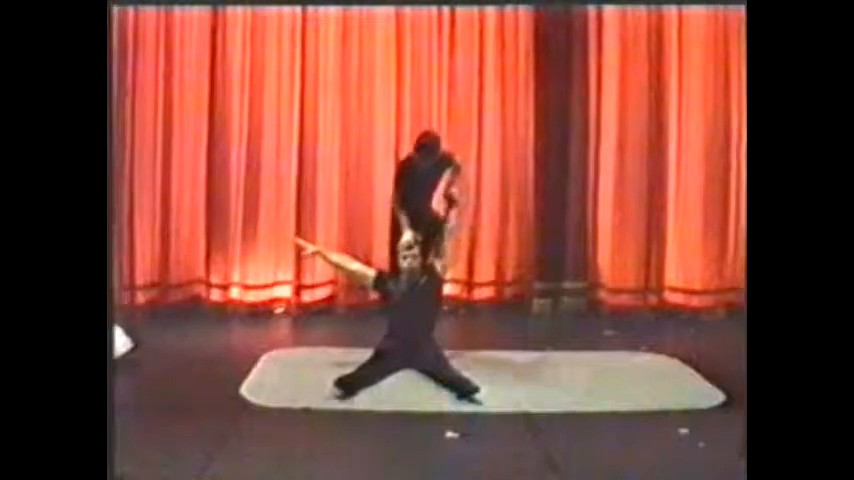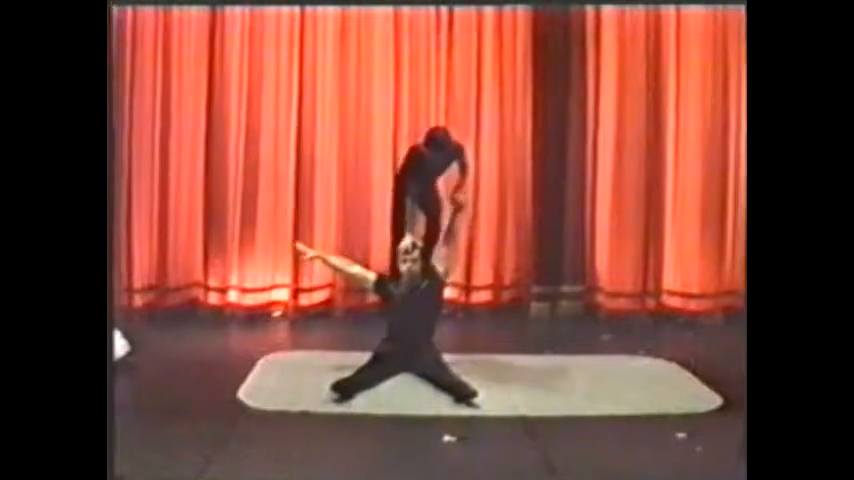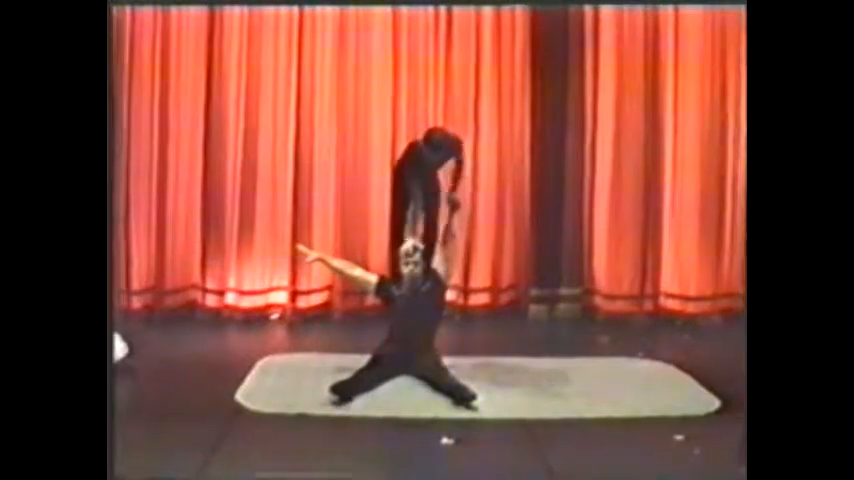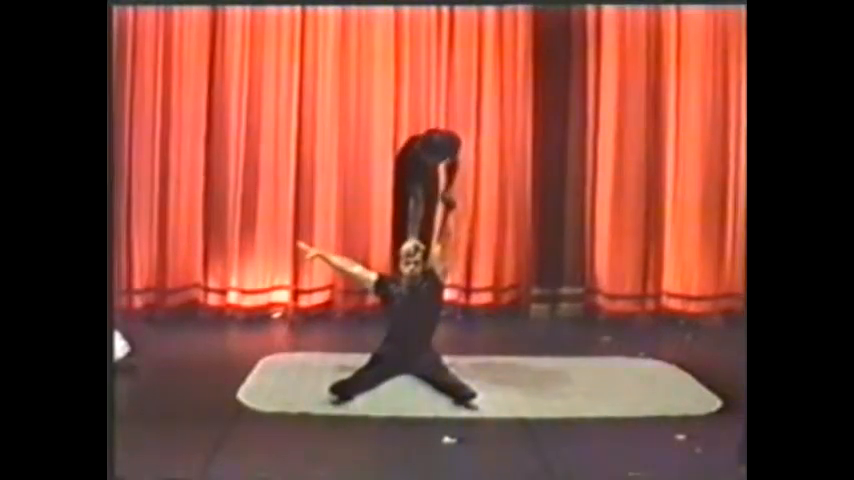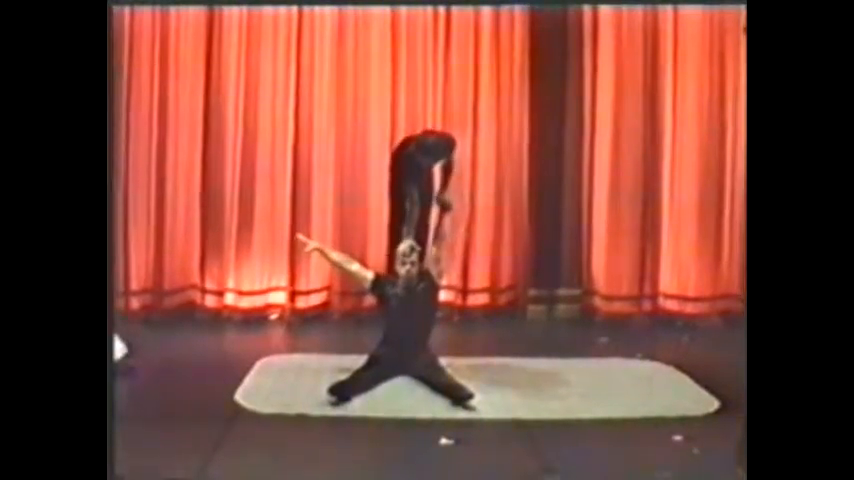
dt=0.3s
person 1, frame 1
left shoulder: (432, 277)
right shoulder: (390, 282)
right elbow: (352, 265)
right wrist: (320, 251)
left hip: (424, 349)
right hip: (393, 348)
left knee: (453, 379)
right knee: (357, 380)
left ankle: (467, 393)
right ankle: (347, 389)
person 1, frame 2
left shoulder: (433, 281)
right shoulder: (391, 287)
left elbow: (447, 246)
right elbow: (353, 270)
left wrist: (454, 214)
right wrist: (320, 255)
left hip: (423, 353)
right hip: (392, 352)
left knee: (454, 386)
right knee: (359, 381)
left ankle: (464, 396)
right ankle: (344, 392)
person 1, frame 3
left shoulder: (434, 284)
right shoulder: (393, 288)
left elbow: (446, 248)
right elbow: (355, 272)
left wrist: (451, 214)
right wrist: (321, 257)
left hip: (424, 356)
right hip: (392, 354)
left knee: (453, 389)
right knee: (359, 383)
left ankle: (464, 400)
right ankle: (342, 396)
person 1, frame 4
left shoulder: (432, 283)
right shoulder: (391, 286)
left elbow: (441, 246)
right elbow: (354, 269)
left wrist: (446, 212)
right wrist: (321, 253)
left hip: (423, 355)
right hip: (391, 353)
left knee: (458, 391)
right knee: (357, 383)
left ankle: (464, 399)
right ankle: (342, 395)
person 1, frame 5
left shoulder: (427, 284)
right shoulder: (386, 286)
left elbow: (437, 247)
right elbow: (351, 266)
left wrist: (442, 214)
right wrist: (320, 248)
left hip: (420, 356)
right hip: (388, 355)
left knee: (454, 391)
right knee: (353, 385)
left ankle: (461, 399)
right ankle: (341, 396)
person 2, frame 1
left shoulder: (444, 159)
right shoulder: (406, 167)
left elbow: (457, 167)
right elbow: (396, 201)
left wrist: (453, 186)
right wrist: (405, 230)
left hip: (424, 210)
right hip: (405, 211)
person 2, frame 2
left shoulder: (455, 149)
right shoulder: (415, 156)
left elbow: (464, 166)
right elbow: (410, 196)
left wrist: (458, 189)
right wrist: (408, 234)
left hip: (428, 186)
right hip: (407, 188)
left knee: (435, 225)
right knee: (401, 234)
person 2, frame 3
left shoulder: (454, 144)
right shoulder: (415, 154)
left elbow: (459, 163)
right elbow: (415, 199)
left wrist: (453, 191)
left hip: (428, 176)
right hip: (407, 177)
left knee: (431, 225)
right knee: (400, 225)
right ankle: (398, 275)
person 2, frame 4
left shoulder: (452, 143)
right shoulder: (412, 155)
left elbow: (453, 163)
right elbow: (425, 192)
left wrist: (448, 190)
left hip: (428, 171)
right hip: (408, 170)
left knee: (427, 219)
right knee: (402, 217)
person 2, frame 5
left shoulder: (446, 144)
right shoulder: (407, 155)
left elbow: (448, 163)
left wrist: (442, 192)
left hip: (422, 172)
right hip: (404, 172)
left knee: (422, 219)
right knee: (399, 216)
right ankle: (394, 268)
